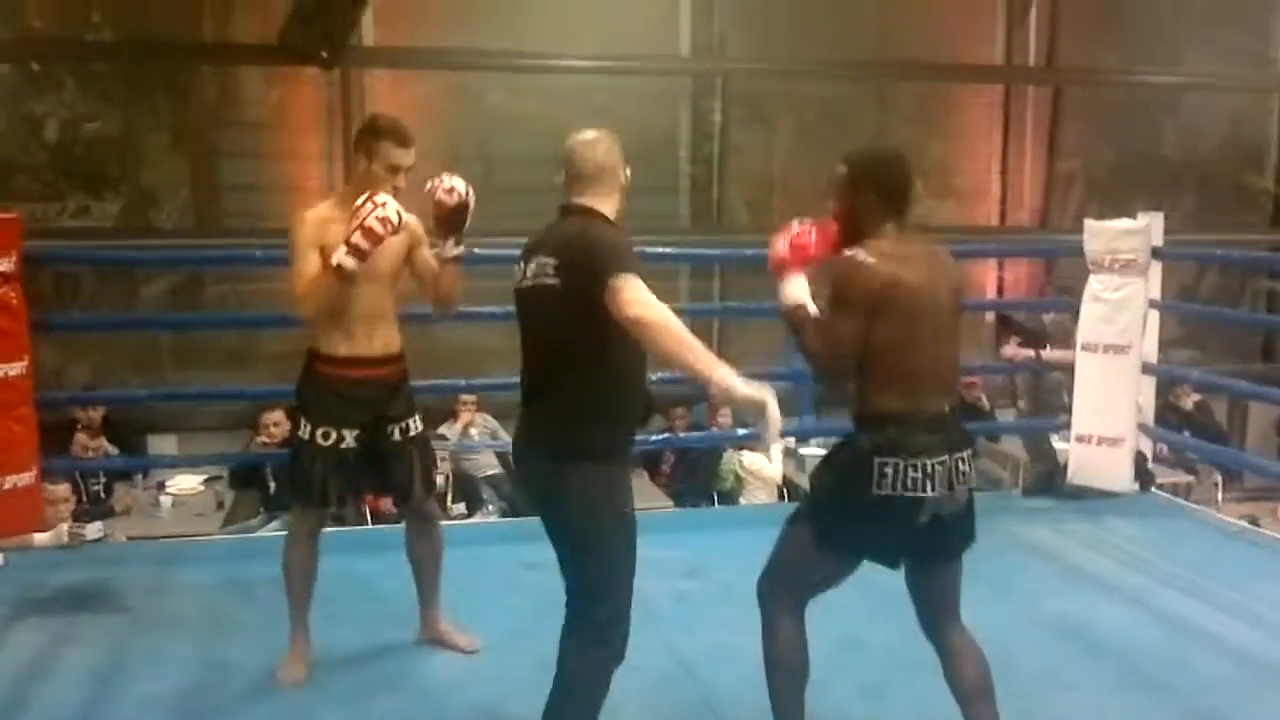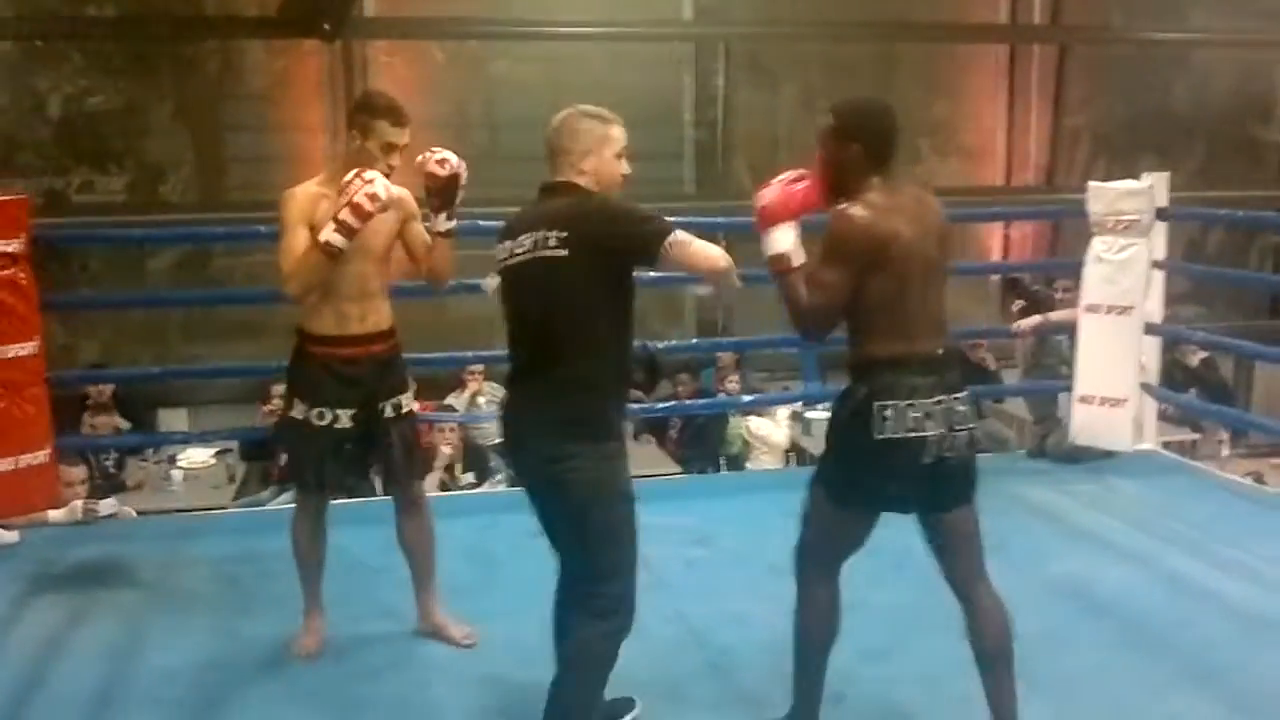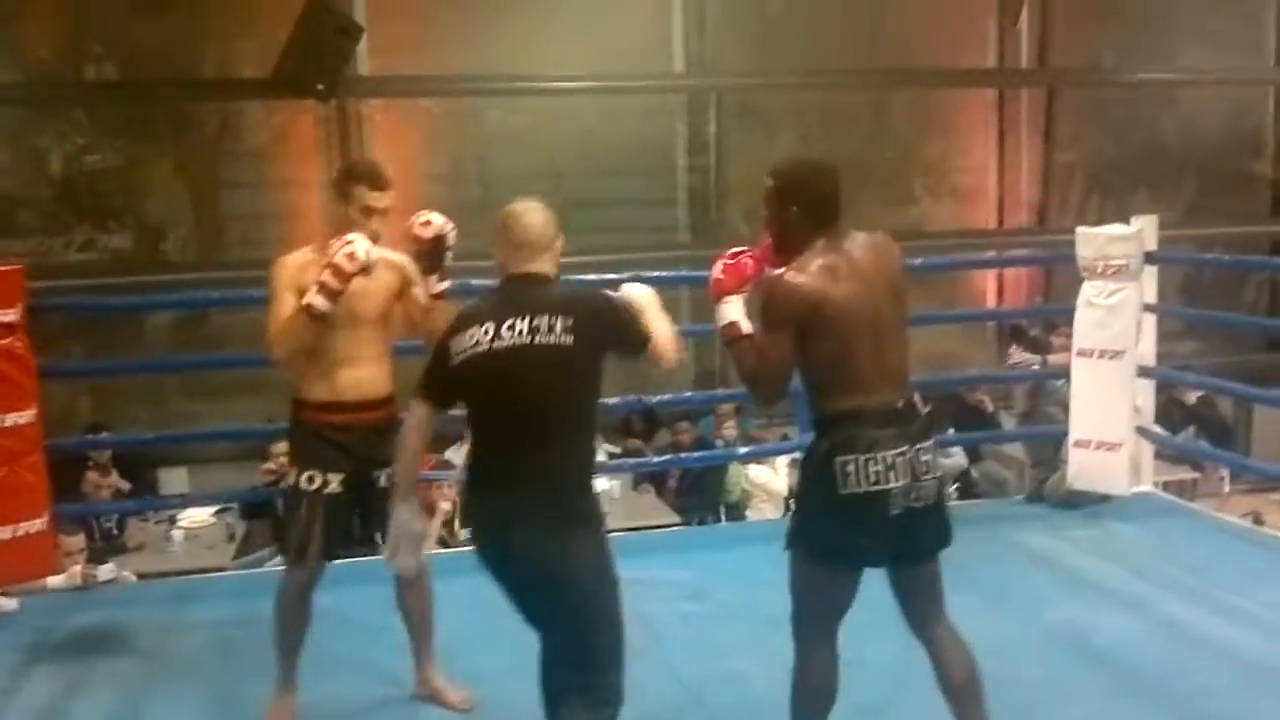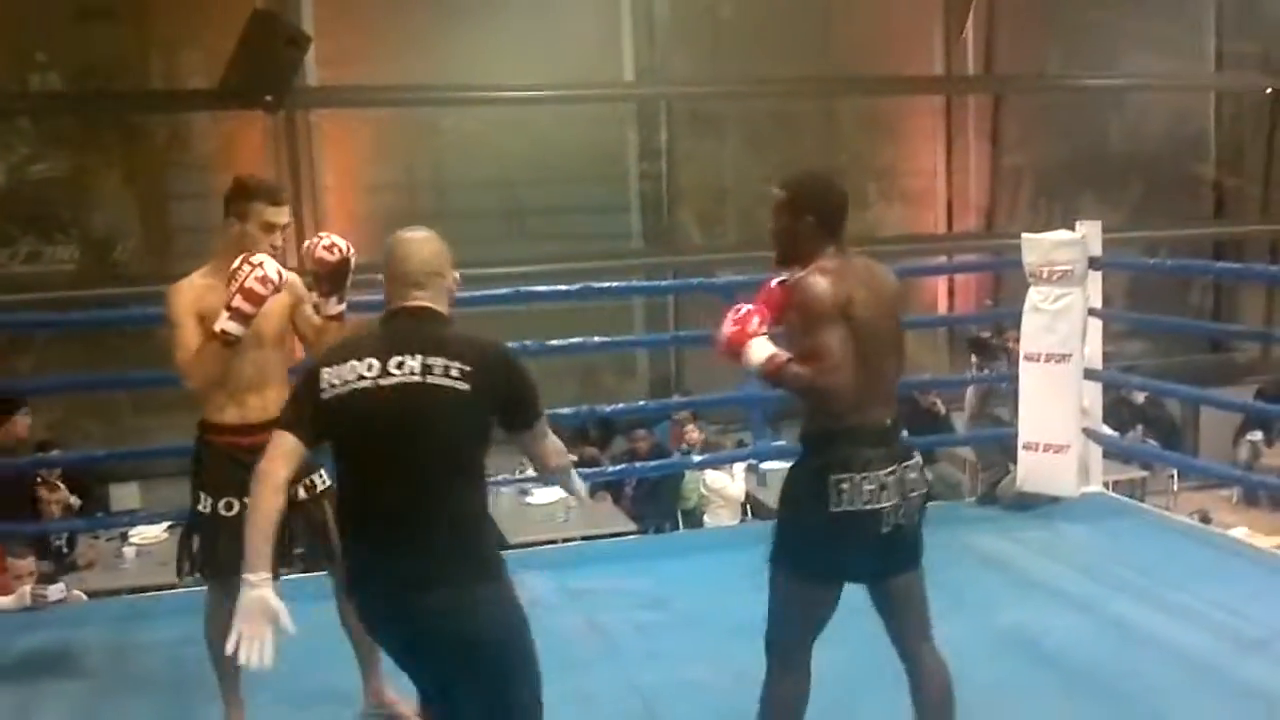
dt=0.4s
person 1, frame 1
left shoulder: (860, 267)
right shoulder: (942, 263)
left elbow: (831, 368)
left wrist: (793, 285)
left hip: (885, 459)
right hip: (946, 455)
left knee: (779, 596)
right knee: (945, 624)
person 1, frame 2
left shoulder: (853, 218)
right shoulder: (926, 205)
left elbow: (813, 319)
left wrist: (780, 236)
left hip: (887, 407)
right hip: (946, 399)
left knee: (816, 566)
right knee: (969, 576)
person 1, frame 3
left shoulder: (792, 286)
right shoulder: (883, 251)
left elbow: (765, 388)
left wrist: (730, 307)
left hip: (851, 462)
right hip: (912, 448)
left knee: (815, 635)
right knee: (933, 624)
person 1, frame 4
left shoulder: (813, 287)
right shoulder: (883, 279)
left elbow: (835, 392)
left wrist: (759, 353)
left hip: (838, 477)
right hip: (893, 469)
left knee: (786, 646)
right knee: (916, 642)
person 2, frame 1
left shoulder: (407, 224)
right shoulder: (317, 222)
left elbow: (445, 299)
right elbow: (308, 305)
left wrist: (450, 237)
right wrist: (353, 247)
left hip: (391, 380)
right hip: (331, 384)
left knee: (423, 507)
right knee: (308, 517)
left ankle: (431, 618)
right ankle: (299, 638)
person 2, frame 2
left shoulder: (400, 202)
right shoulder: (304, 200)
left elbow: (437, 275)
right elbow: (294, 285)
left wrist: (443, 209)
right wrist: (344, 225)
left hip: (383, 357)
right hip: (322, 363)
left knee: (410, 491)
right knee: (312, 498)
left ankle: (429, 608)
right ankle: (313, 612)
person 2, frame 3
left shoulder: (396, 267)
right shoulder: (295, 268)
left elbow: (441, 336)
right elbow: (281, 350)
left wrist: (435, 272)
right wrist: (324, 291)
left hip: (381, 425)
right hip: (320, 430)
left knee: (410, 557)
right knee: (301, 571)
left ankle: (427, 673)
person 2, frame 4
left shoulder: (290, 283)
right shoulder: (189, 293)
right elbow: (195, 376)
left wrist: (333, 294)
right wrist: (236, 311)
right hip: (228, 454)
right knee: (225, 592)
person 3, frame 1
left shoulder: (541, 247)
right shoulder: (595, 241)
right elbow: (638, 310)
right wrist: (728, 381)
left hip: (545, 451)
right hip: (584, 460)
left knee: (589, 606)
right knee: (600, 624)
person 3, frame 2
left shoulder: (516, 230)
right shoulder: (601, 218)
right elbow: (708, 260)
right wrist: (725, 275)
left hip: (528, 431)
right hip: (581, 438)
left knee: (583, 575)
right knee: (606, 598)
person 3, frame 3
left shoulder: (465, 328)
right shoulder: (587, 311)
left elbow: (417, 425)
right elbow: (666, 351)
left wrist: (405, 505)
right wrist: (645, 300)
left hip: (492, 524)
right hip: (563, 524)
left knee: (565, 640)
person 3, frame 4
left shoulder: (334, 364)
right shoulder: (485, 359)
left elbow: (273, 473)
right elbow: (547, 455)
left wrist: (257, 583)
right wrist: (571, 481)
left hip: (373, 584)
right hip: (463, 581)
